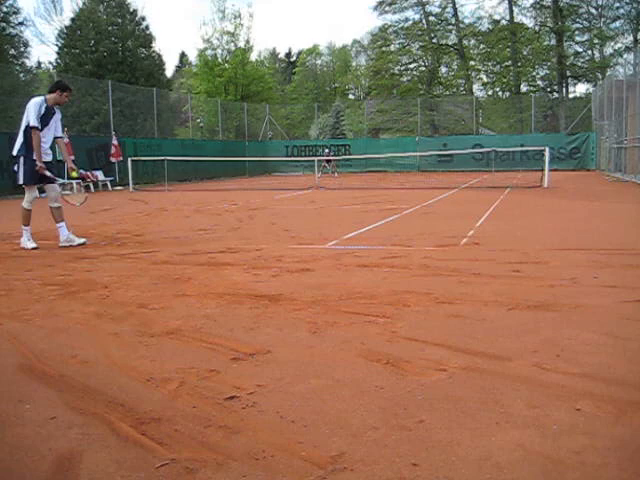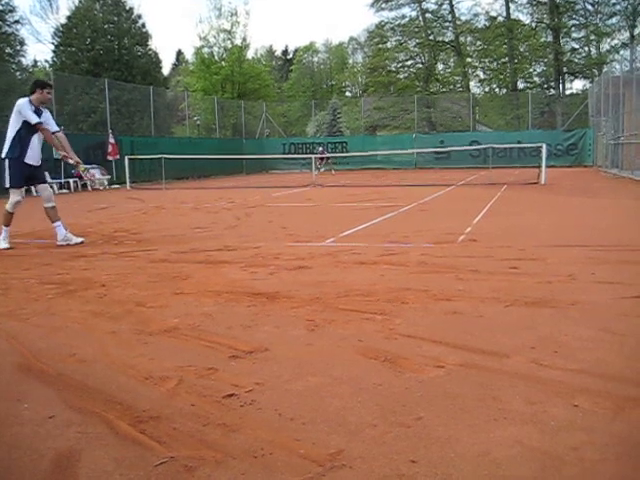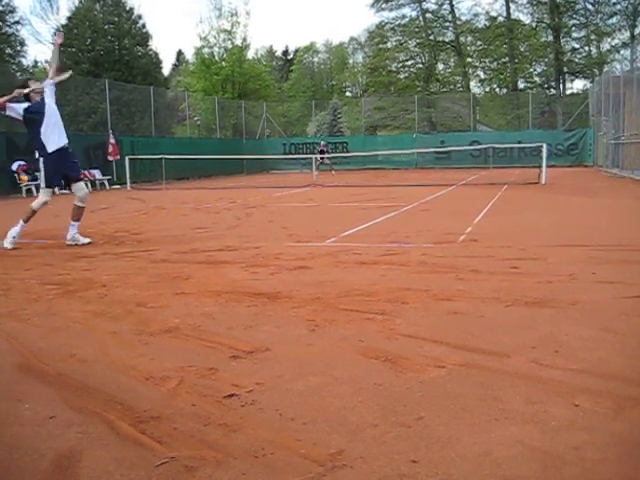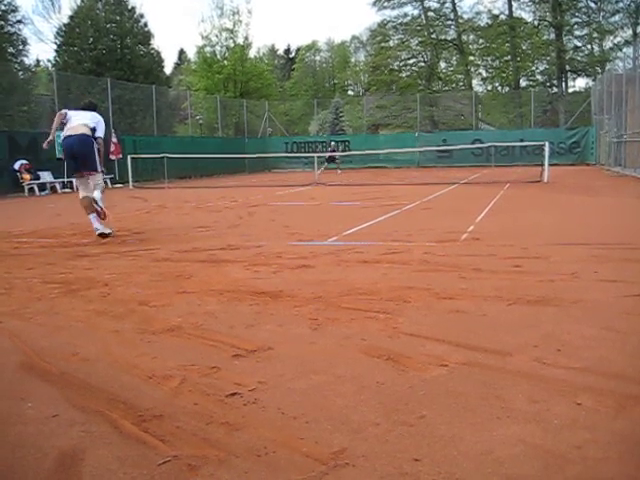
dt=1s
person 1, frame 1
left shoulder: (57, 113)
right shoulder: (36, 103)
left elbow: (59, 138)
right elbow: (35, 132)
left wrist: (68, 161)
right wrist: (38, 159)
left hip: (45, 158)
right hip: (28, 156)
left knee: (55, 195)
right knee: (30, 195)
left ankle: (64, 236)
right ankle: (26, 237)
person 1, frame 2
left shoulder: (44, 112)
right shoulder: (22, 104)
left elbow: (58, 134)
right elbow: (42, 129)
left wrist: (73, 156)
right wrist: (61, 150)
left hip: (34, 161)
right hip: (15, 159)
left knee: (48, 195)
right knee: (16, 198)
left ankle: (62, 235)
person 1, frame 3
left shoulder: (48, 96)
right shoulder: (25, 109)
left elbow: (52, 70)
left wrist: (56, 46)
left hip: (65, 152)
right hip: (48, 156)
left knee: (82, 193)
right knee: (44, 198)
left ankle: (73, 234)
person 1, frame 4
left shoulder: (71, 113)
right shoulder: (98, 117)
left elbow: (60, 114)
right elbow: (99, 141)
left wrist: (50, 136)
right wrist: (101, 165)
left hip: (67, 142)
right hip: (83, 141)
left knee: (83, 187)
right knee: (97, 178)
left ankle: (98, 226)
right ankle: (97, 197)
